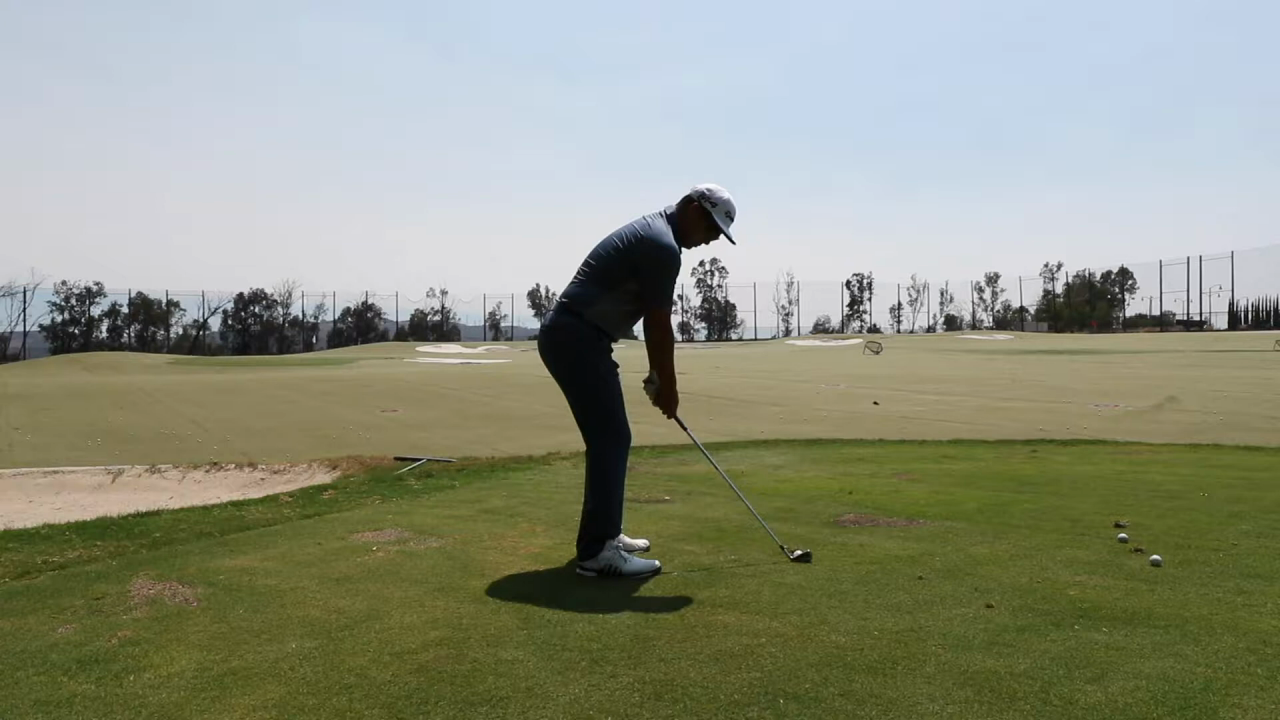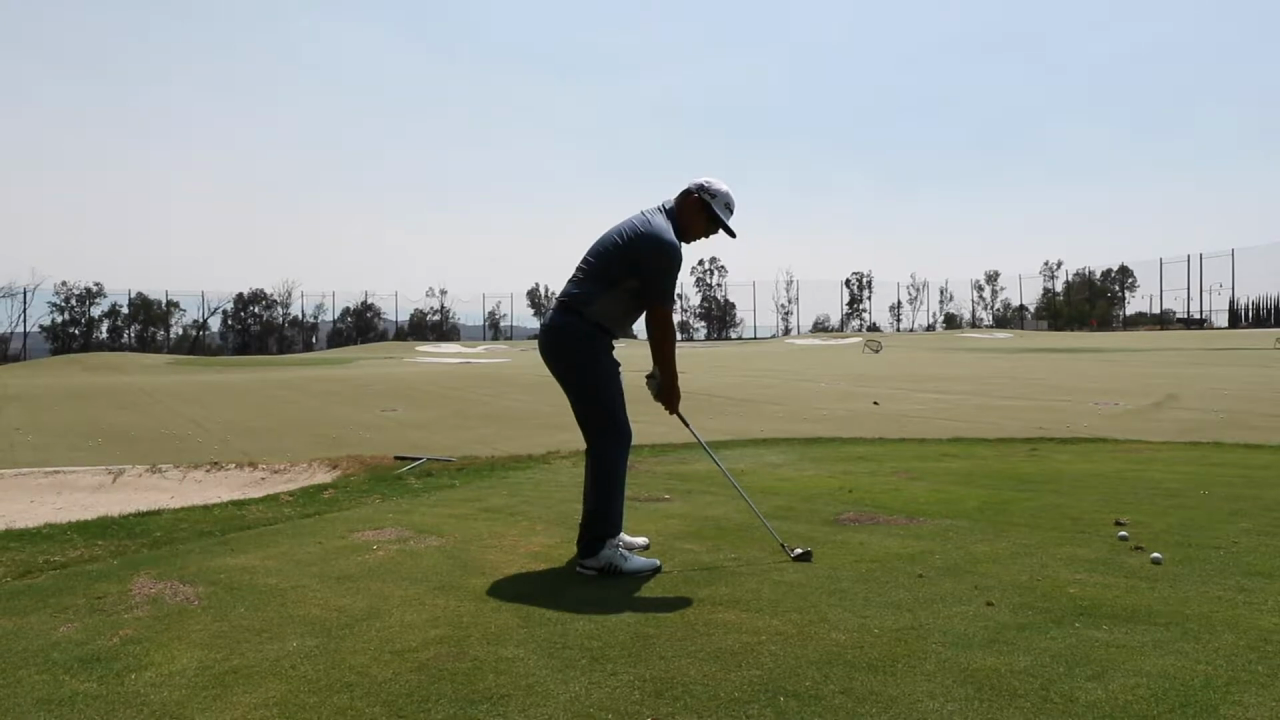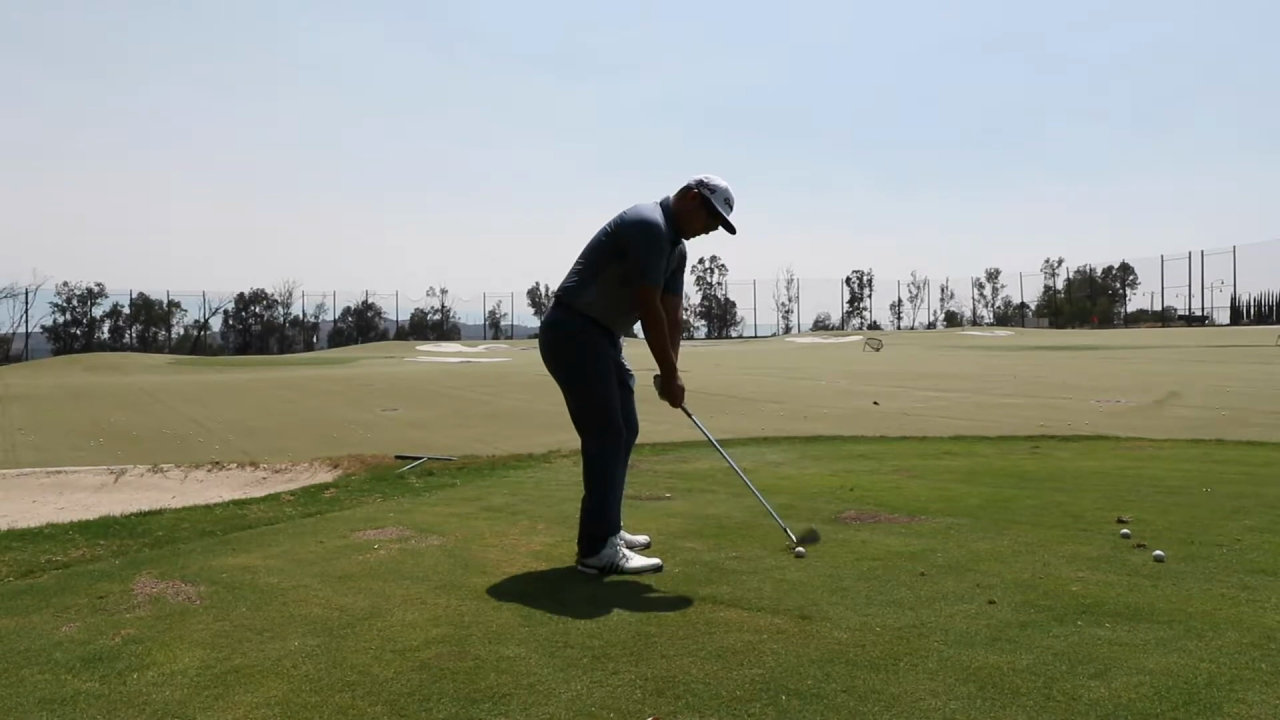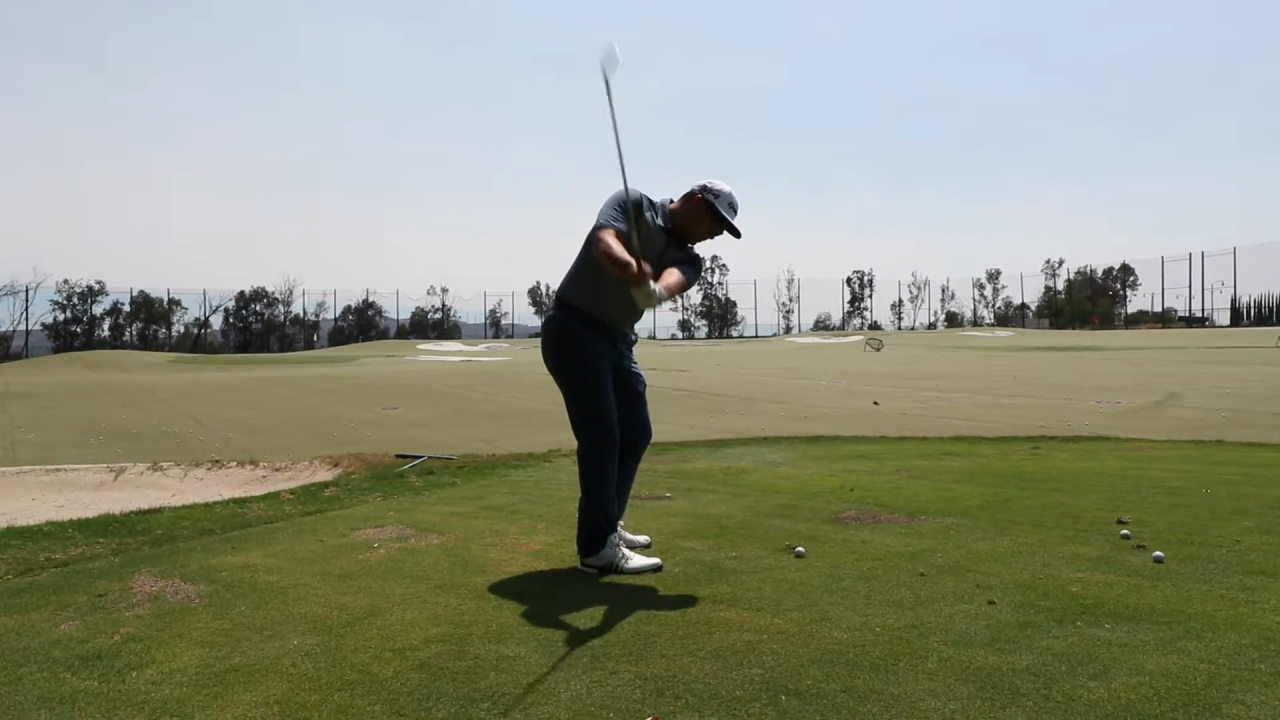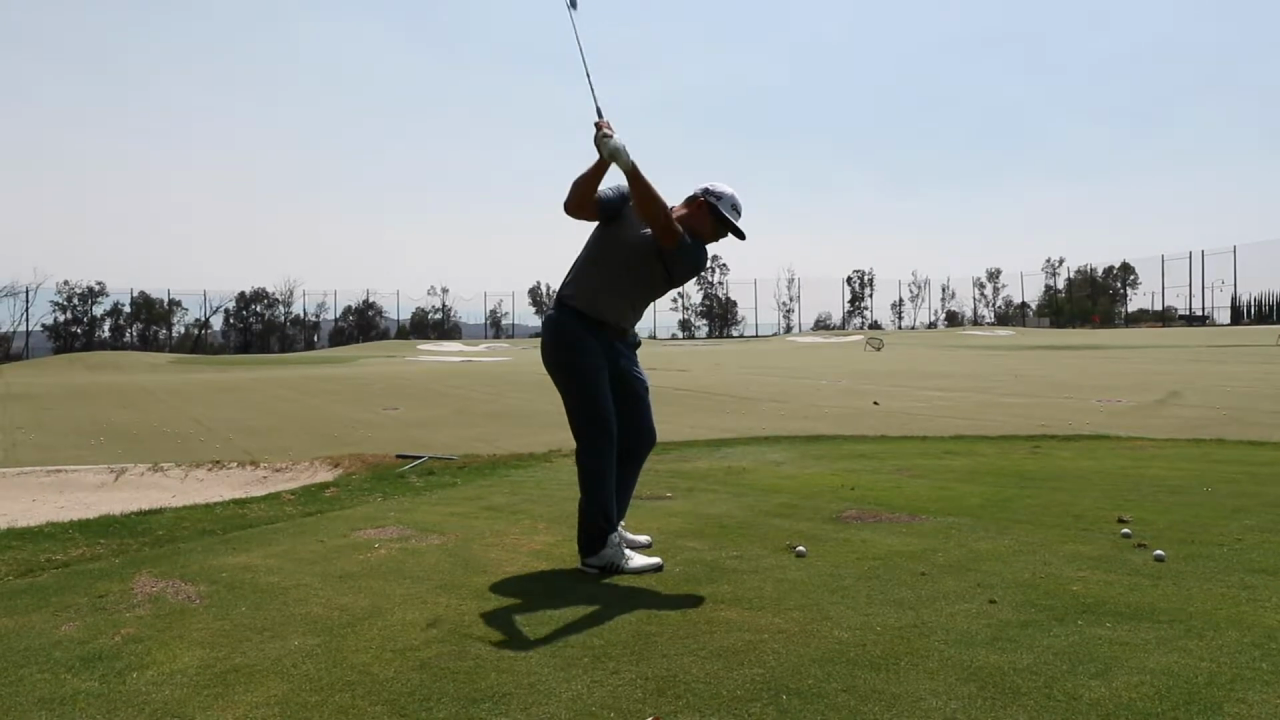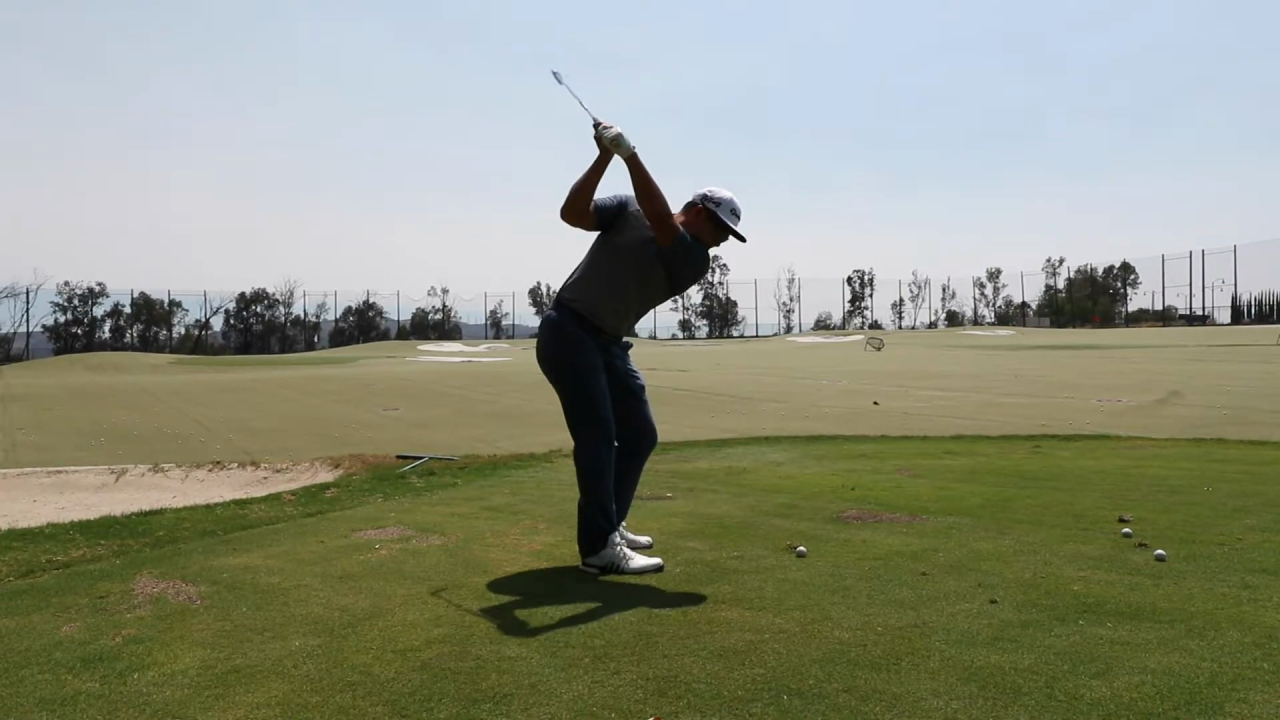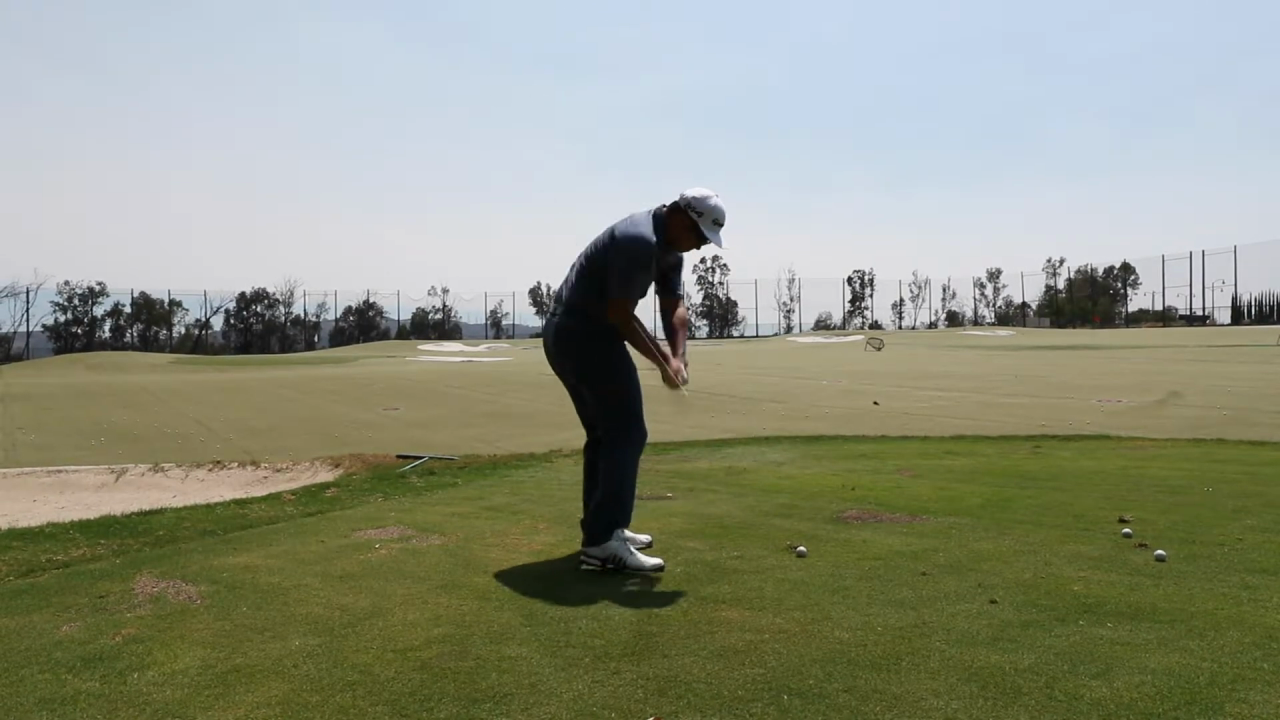
dt=0.7s
person 1, frame 1
left shoulder: (653, 232)
right shoulder: (663, 246)
left elbow: (654, 320)
right elbow: (659, 325)
left wrist: (656, 376)
right wrist: (668, 386)
left hip: (573, 336)
right hip: (576, 339)
left knee: (609, 437)
right knee: (611, 439)
left ankle: (602, 533)
right ankle: (596, 551)
person 1, frame 2
left shoulder: (652, 228)
right shoulder: (662, 242)
left elbow: (656, 317)
right elbow: (661, 322)
left wrist: (659, 371)
right wrist: (670, 382)
left hip: (574, 335)
right hip: (578, 338)
left knee: (609, 436)
right knee: (612, 438)
left ankle: (602, 532)
right ankle: (597, 550)
person 1, frame 3
left shoulder: (676, 247)
right shoulder: (647, 224)
left elbow: (671, 310)
right elbow: (649, 307)
left wrist: (670, 369)
right wrist: (669, 374)
left hip: (602, 337)
right hip: (572, 333)
left knee: (622, 432)
right knee: (605, 435)
left ankle: (605, 530)
right ankle: (598, 548)
person 1, frame 4
left shoulder: (689, 258)
right shoulder: (634, 205)
left elbow: (672, 283)
right elbow: (604, 244)
left wrist: (656, 293)
right wrist: (634, 270)
left hip: (616, 339)
right hip: (573, 330)
left knee: (635, 434)
right knee: (601, 434)
left ankle: (606, 527)
right ankle: (597, 547)
person 1, frame 5
left shoulder: (692, 256)
right shoulder: (628, 200)
left elbow: (661, 225)
right elbow: (575, 205)
right wrist: (604, 160)
left hip: (617, 341)
right hip: (571, 328)
left knee: (639, 436)
right knee: (599, 434)
left ankle: (608, 526)
right ankle: (598, 548)
person 1, frame 6
left shoulder: (694, 260)
right shoulder: (628, 208)
left elbow: (662, 221)
right elbow: (572, 213)
right wrist: (605, 157)
left hip: (608, 343)
right hip: (567, 331)
left knee: (640, 436)
right knee: (597, 434)
left ankle: (609, 526)
right ankle: (599, 548)
person 1, frame 7
left shoulder: (668, 248)
right shoulder: (639, 240)
left elbow: (675, 308)
right elbow: (621, 313)
left wrist: (677, 358)
right wrist: (662, 360)
left hip: (563, 332)
right hip: (589, 336)
left knee: (603, 432)
right knee: (627, 434)
left ankle: (599, 526)
right ankle: (603, 541)
